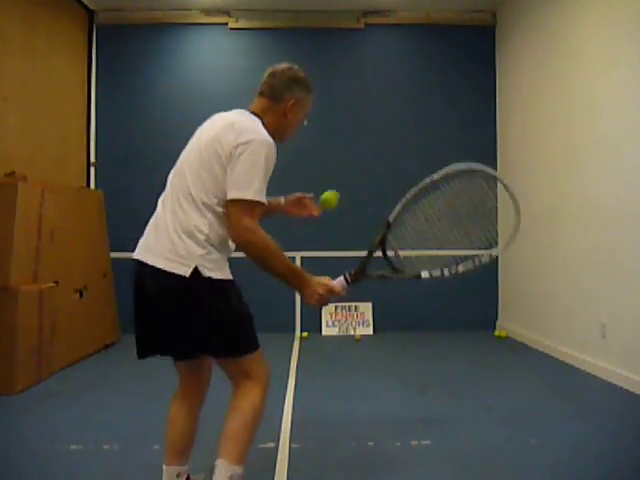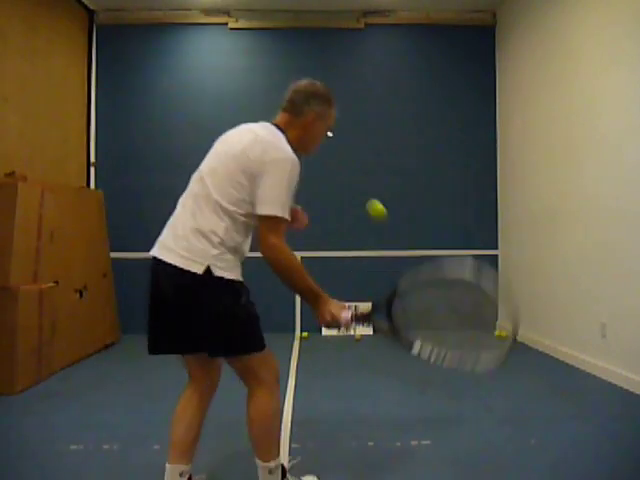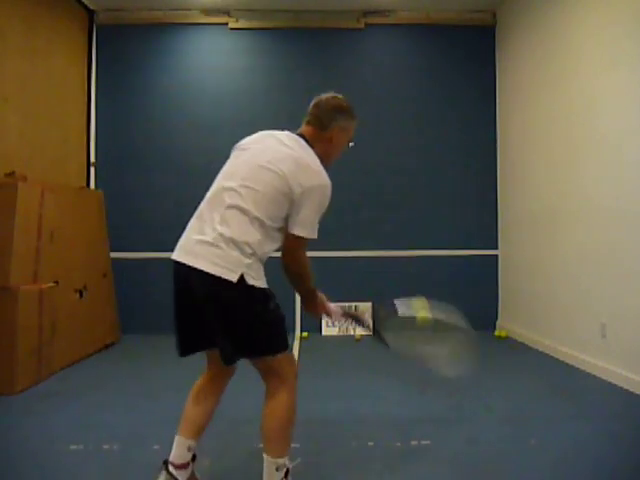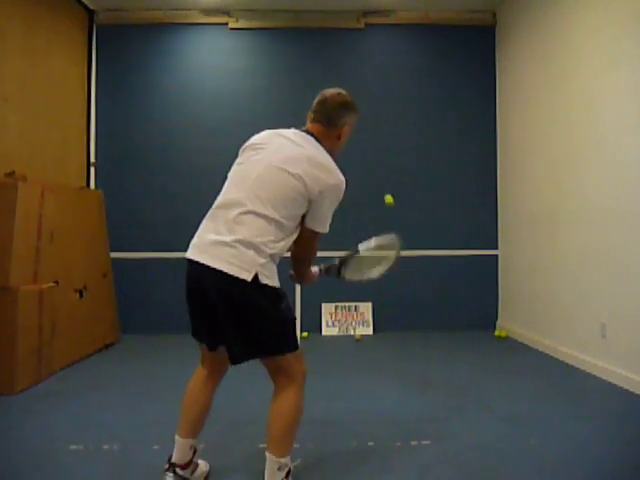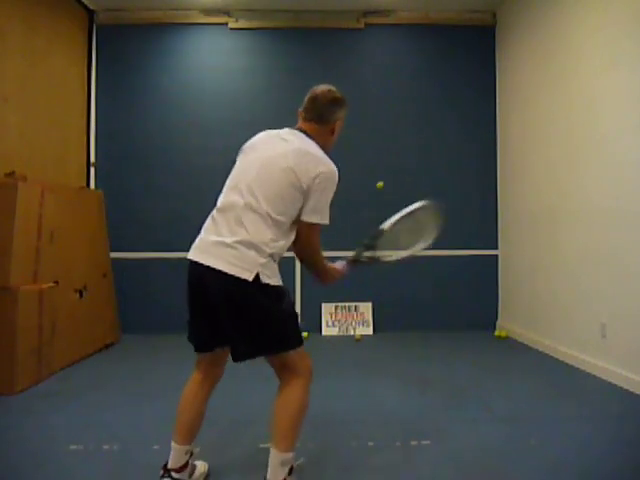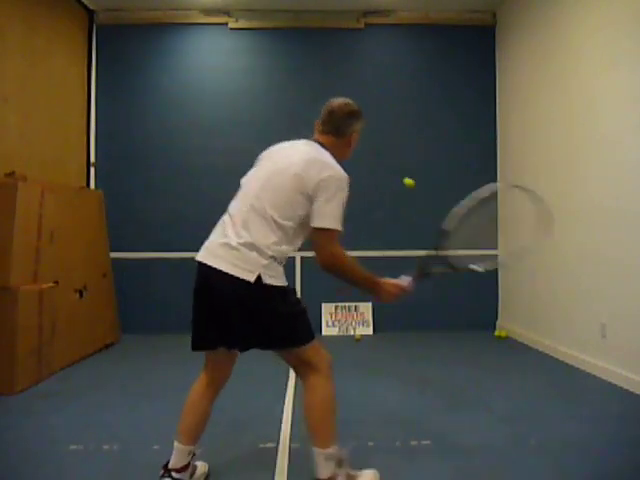
dt=0.2s
person 1, frame 1
left shoulder: (223, 122)
right shoulder: (256, 140)
right elbow: (242, 230)
left wrist: (277, 204)
right wrist: (303, 282)
left hip: (154, 263)
right hip: (191, 272)
left knee: (194, 380)
right knee: (253, 378)
person 1, frame 2
left shoulder: (244, 132)
right shoulder: (281, 157)
right elbow: (271, 246)
left wrist: (277, 209)
right wrist: (318, 301)
left hip: (169, 262)
right hip: (205, 271)
left knee: (202, 379)
right knee: (263, 378)
person 1, frame 3
left shoulder: (258, 139)
right shoulder: (316, 180)
right elbow: (293, 259)
right wrist: (313, 301)
left hip: (188, 262)
right hip: (230, 276)
left knee: (219, 369)
right knee: (282, 376)
person 1, frame 4
left shoulder: (263, 137)
right shoulder: (330, 178)
right elbow: (304, 247)
right wrist: (304, 273)
left hip: (201, 259)
right hip: (245, 275)
left knee: (212, 364)
right knee: (291, 376)
person 1, frame 5
left shoulder: (261, 139)
right shoulder: (323, 169)
right elbow: (305, 245)
right wrist: (325, 272)
left hip: (203, 261)
right hip: (247, 275)
left knee: (207, 369)
right knee: (297, 372)
person 1, frame 6
left shoulder: (278, 150)
right shoulder: (332, 174)
right elbow: (328, 254)
right wrist: (376, 286)
left hip: (211, 264)
right hip: (252, 277)
left knee: (214, 372)
right knee: (316, 367)
